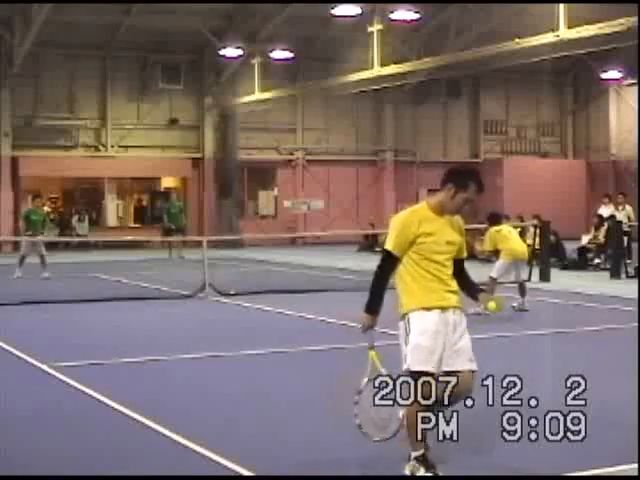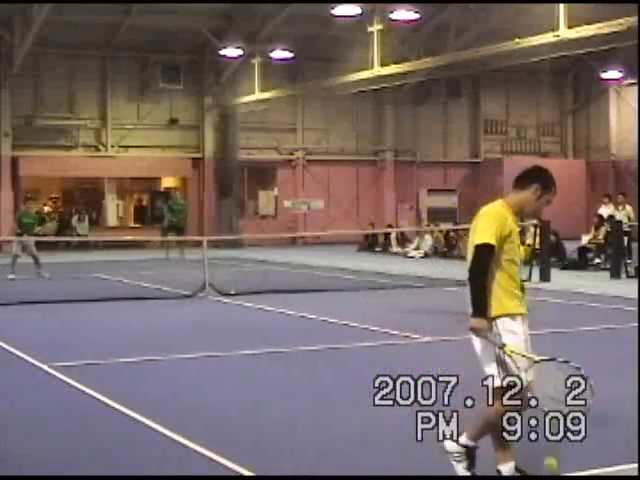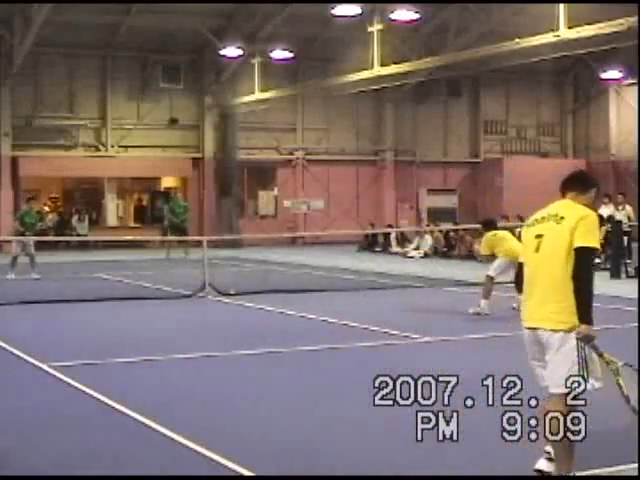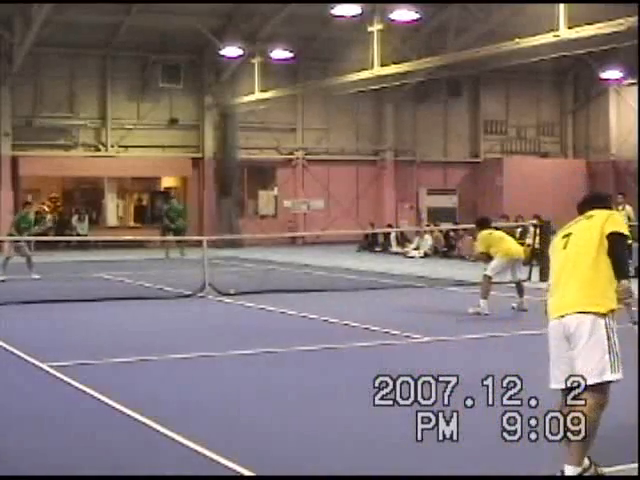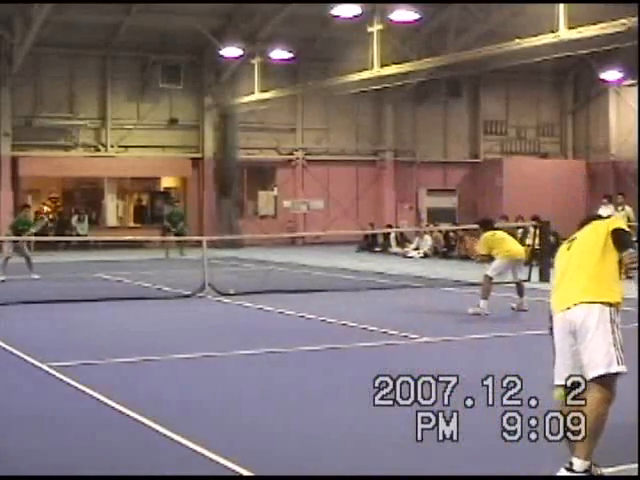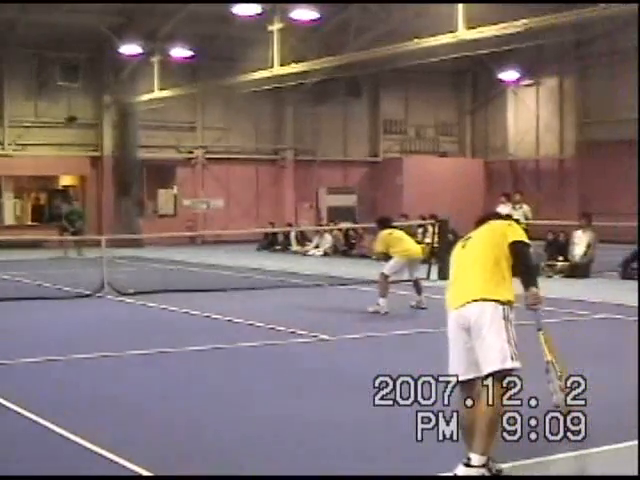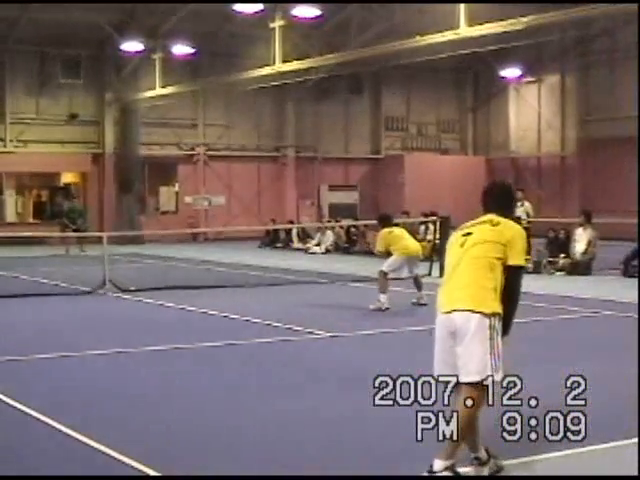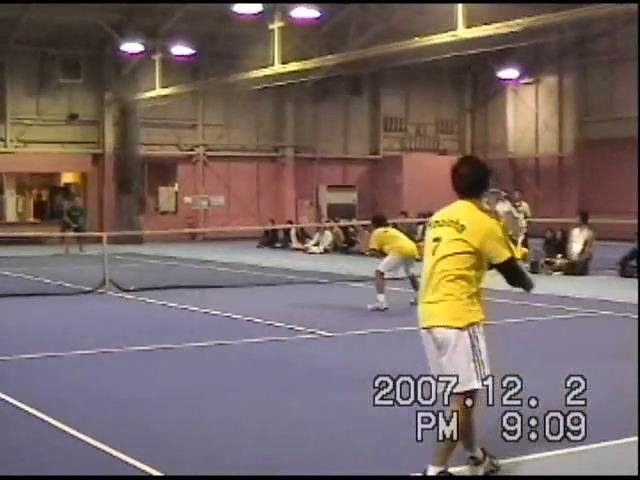
dt=0.5s
person 1, frame 1
left shoulder: (456, 225)
right shoulder: (410, 219)
right elbow: (385, 268)
left wrist: (476, 292)
right wrist: (371, 310)
left hip: (453, 311)
right hip: (421, 312)
left knee: (464, 384)
right knee: (421, 386)
left ankle: (415, 420)
right ankle: (417, 457)
person 1, frame 2
left shoulder: (508, 219)
right shoulder: (495, 214)
right elbow: (478, 267)
right wrist: (480, 315)
left hip: (511, 317)
right hip: (497, 319)
left knee: (504, 394)
right knee: (516, 394)
left ankle: (506, 467)
right ankle: (464, 443)
person 1, frame 3
left shoulder: (535, 219)
right shoulder: (585, 216)
right elbow: (582, 272)
right wrist: (585, 319)
left hip: (531, 319)
right hip: (564, 320)
left knee: (556, 393)
right knee: (562, 398)
left ankle: (550, 458)
right ankle: (564, 472)
person 1, frame 4
left shoulder: (562, 234)
right shoulder: (610, 217)
right elbow: (616, 245)
right wrist: (623, 280)
left hip: (558, 314)
right hip: (591, 311)
left knee: (571, 394)
right knee: (595, 394)
left ankle: (579, 463)
right ankle: (572, 470)
person 1, frame 5
left shoulder: (566, 247)
right shoulder: (610, 224)
right elbow: (621, 236)
left wrist: (558, 357)
right wrist: (629, 251)
left hip: (562, 311)
right hip: (595, 307)
right knee: (601, 388)
left ankle: (578, 463)
right ankle: (577, 467)
person 1, frame 6
left shoulder: (462, 244)
right shoulder: (508, 227)
right elbow: (521, 253)
right wrist: (531, 287)
left hip: (457, 309)
right hip: (489, 305)
left knee: (470, 389)
right knee: (495, 384)
left ankle: (476, 459)
right ankle: (475, 463)
person 1, frame 7
left shoulder: (461, 231)
right shoulder: (513, 231)
right elbow: (511, 287)
right wrist: (503, 330)
left hip: (446, 310)
right hip: (477, 311)
left knee: (465, 389)
right knee: (473, 390)
left ankle: (480, 457)
right ankle: (441, 466)
person 1, frame 8
left shoulder: (438, 218)
right shoulder: (485, 224)
right elbow: (511, 272)
right wrist: (526, 282)
left hip: (430, 315)
right hip: (459, 318)
left knee: (461, 393)
right knee: (463, 396)
left ankle: (476, 457)
right ankle: (436, 469)
